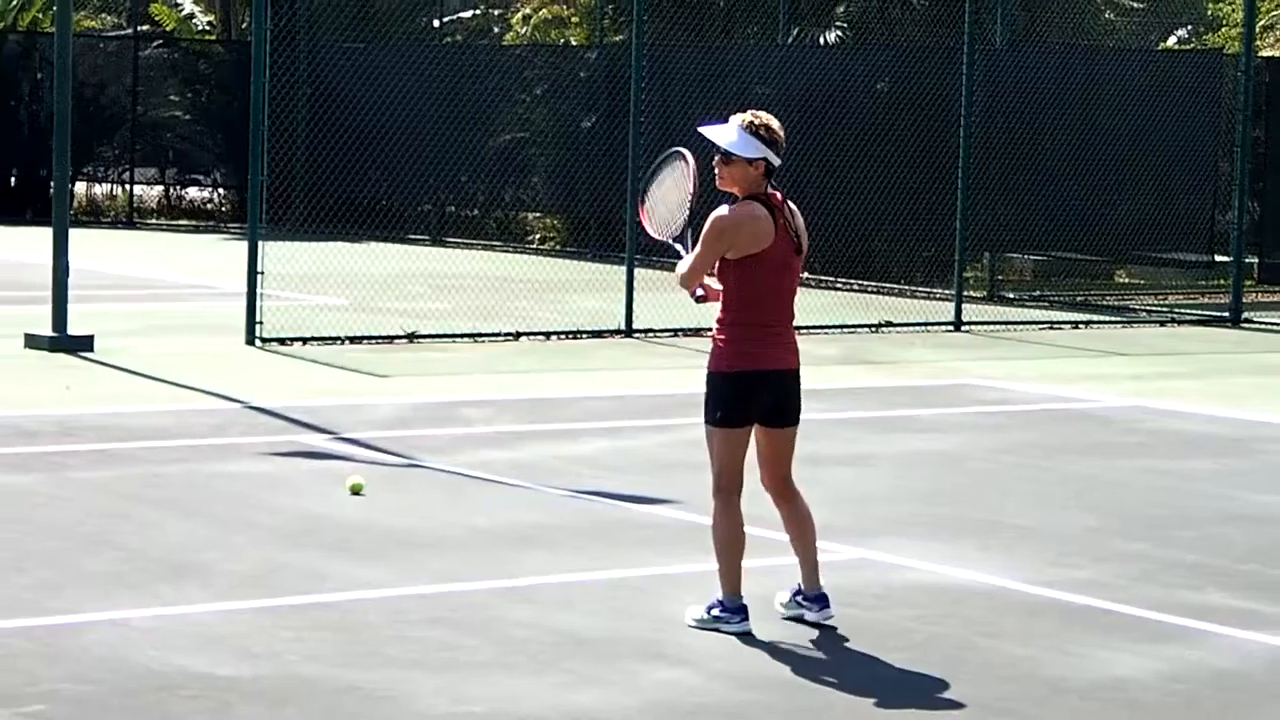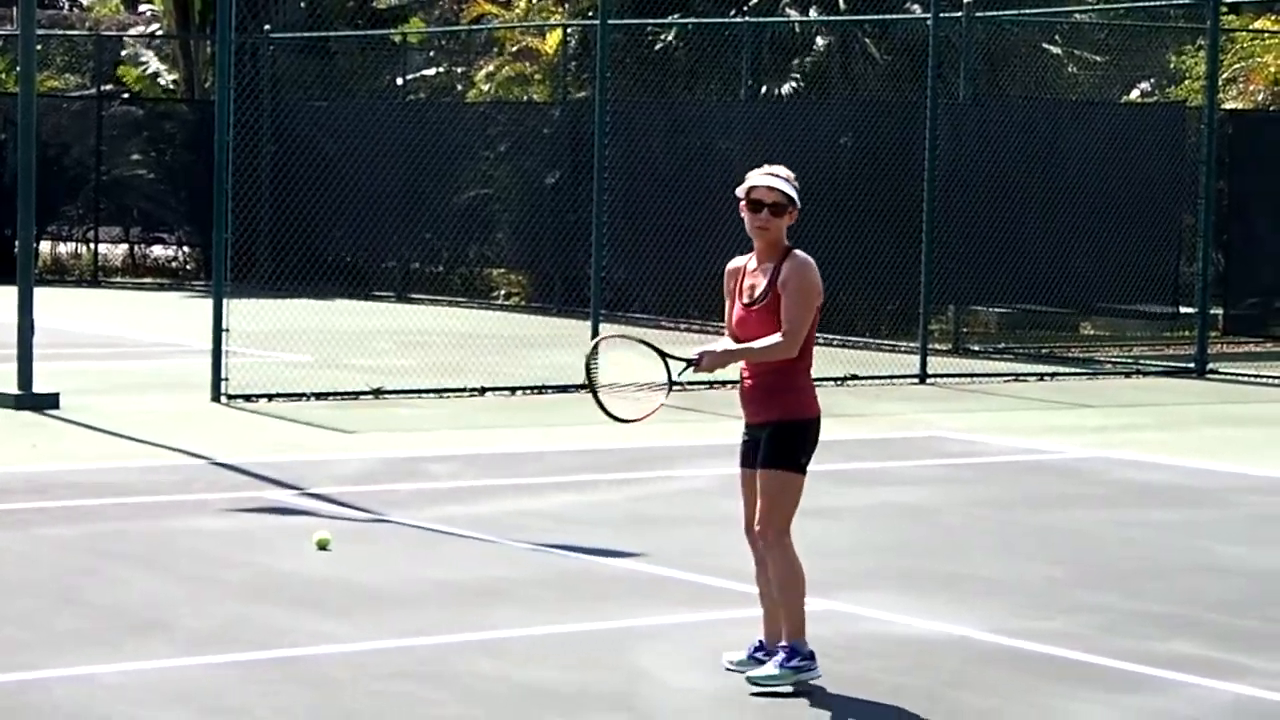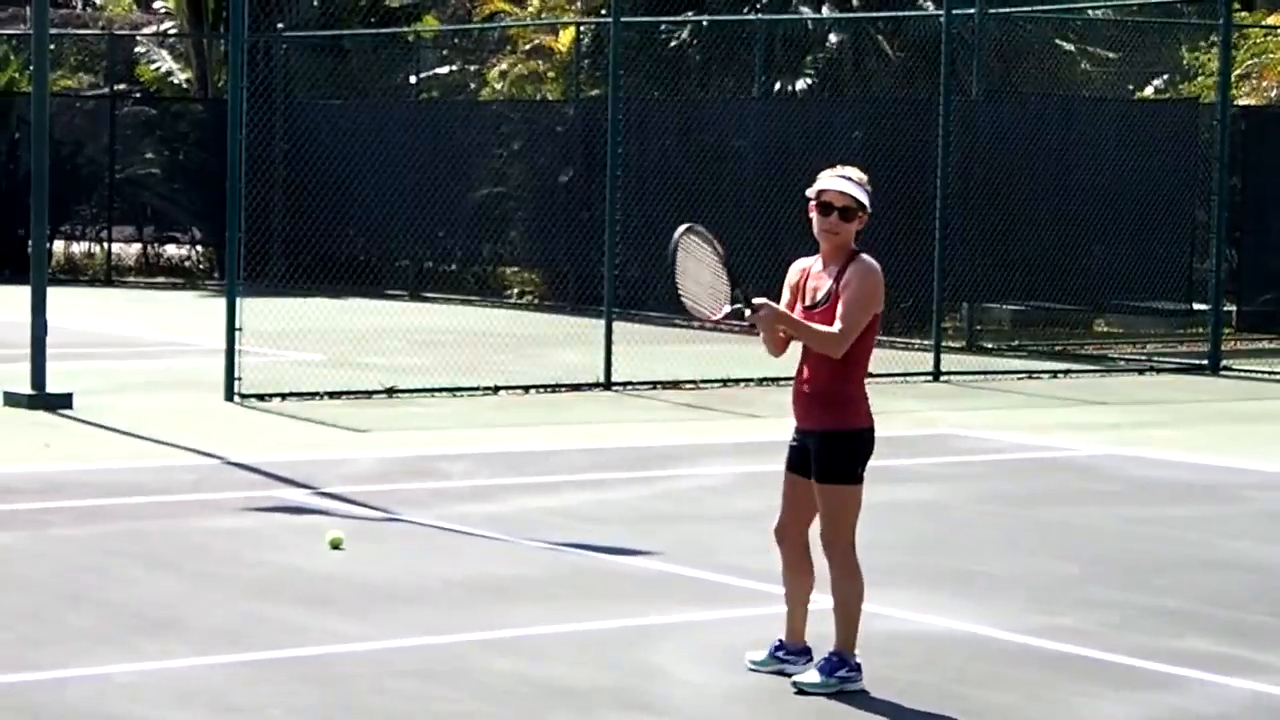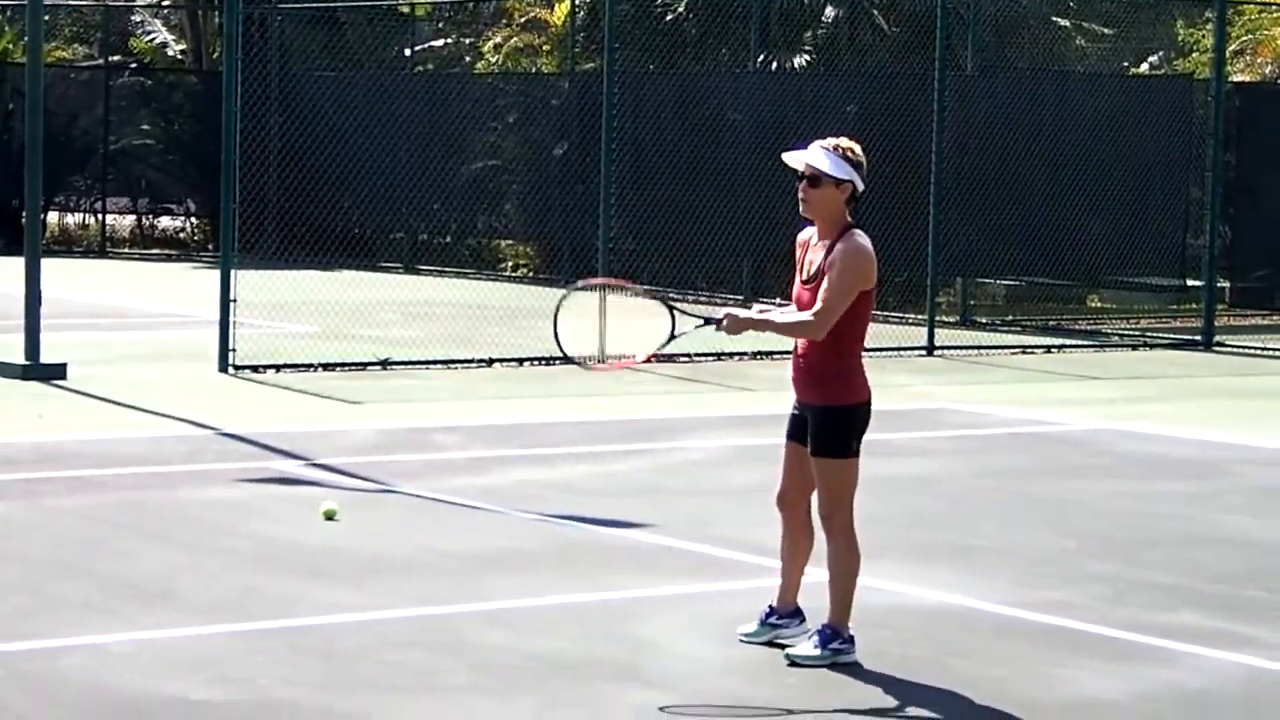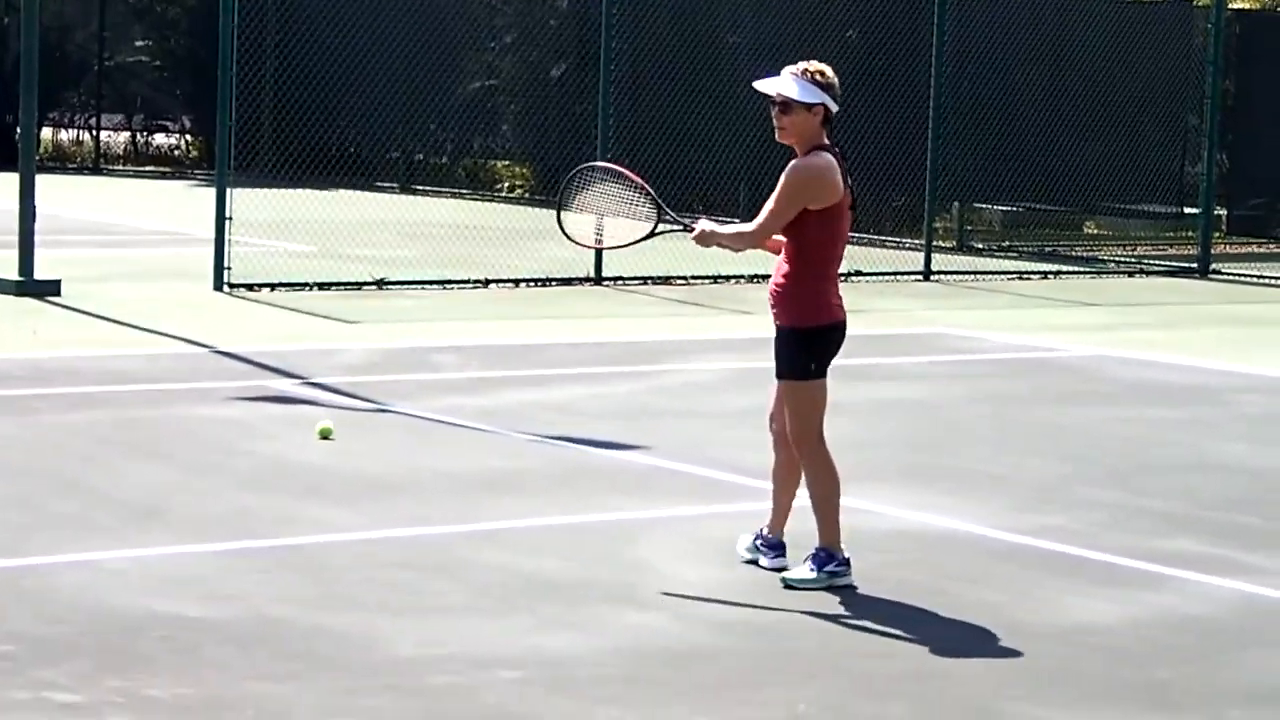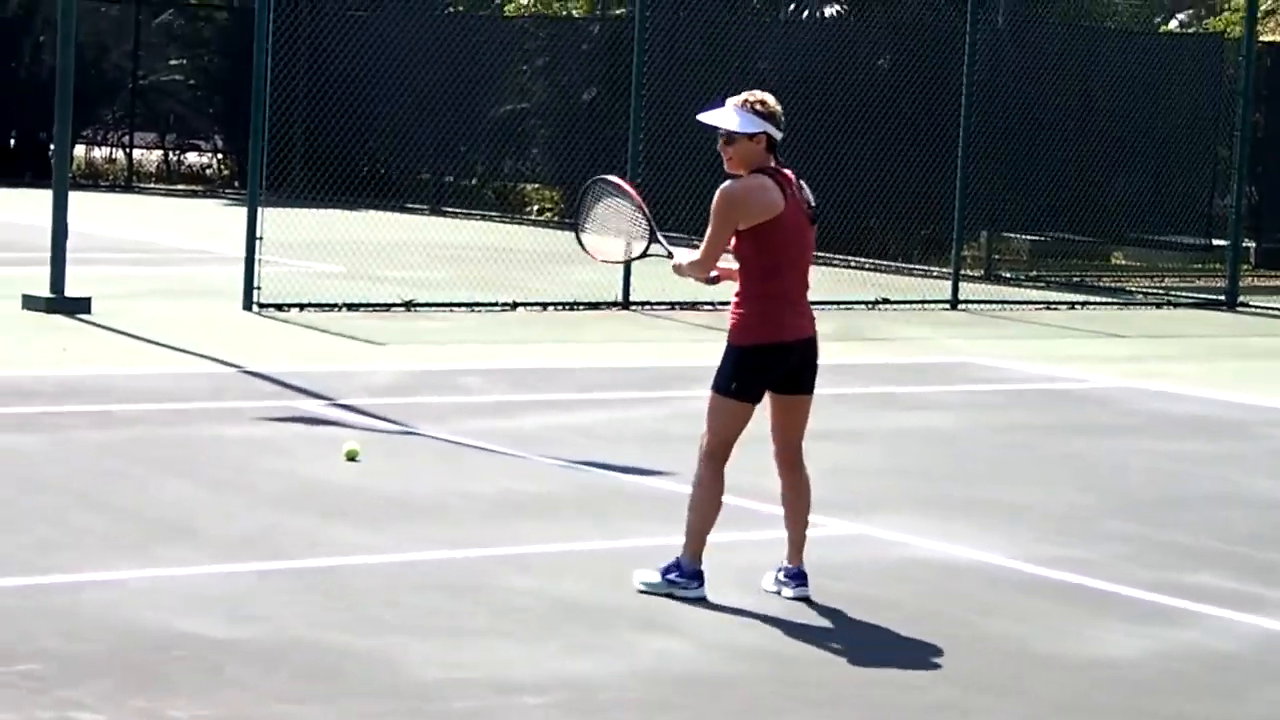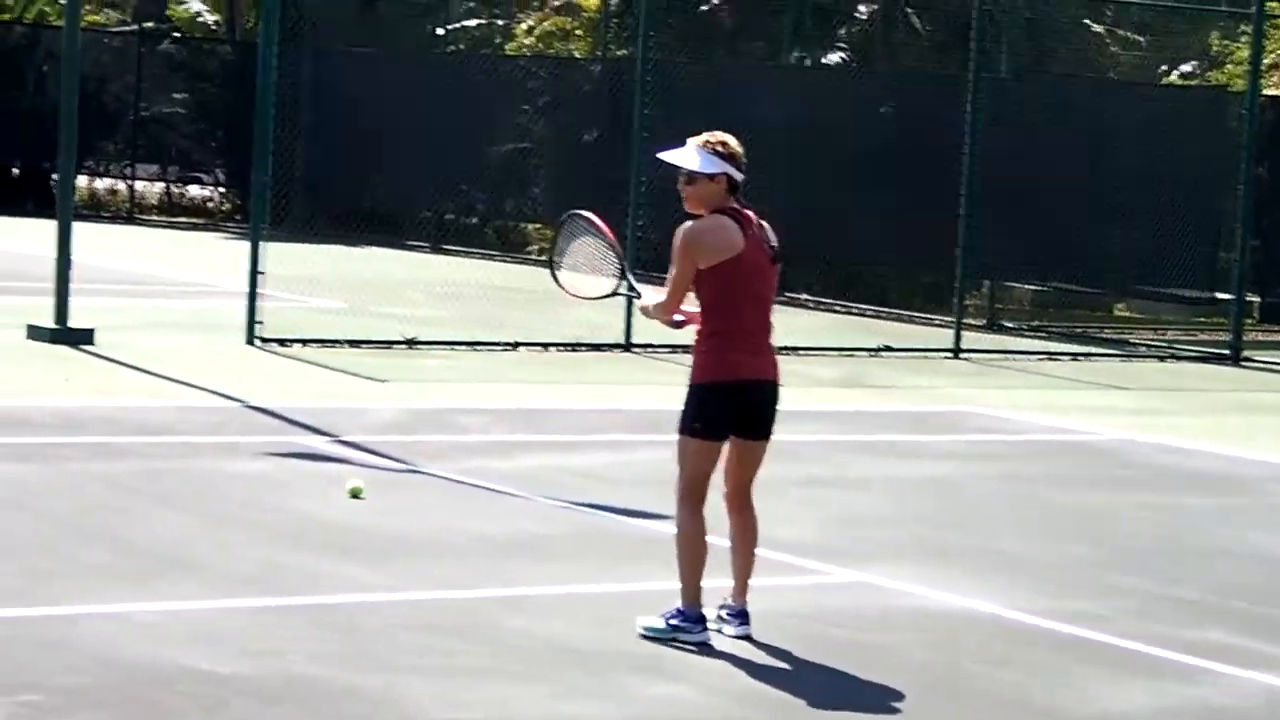
dt=0.7s
person 1, frame 1
left shoulder: (729, 219)
right shoulder: (790, 214)
left elbow: (687, 279)
left wrist: (694, 269)
right wrist: (718, 286)
left hip: (735, 369)
right hip: (783, 368)
left knee: (726, 490)
right knee: (780, 482)
left ankle: (730, 606)
right ankle: (811, 593)
person 1, frame 2
left shoulder: (798, 268)
right shoulder: (736, 270)
left elbow: (789, 343)
left wrist: (729, 354)
right wrist: (718, 352)
left hip: (791, 418)
right hip: (758, 418)
left knee: (772, 534)
right knee: (757, 534)
left ankle: (798, 650)
right ankle: (771, 644)
person 1, frame 3
left shoulder: (863, 272)
right shoulder: (801, 269)
left elbow: (838, 343)
right elbow: (777, 346)
left wrist: (783, 317)
right wrist: (767, 323)
left hip: (843, 427)
right hip: (809, 425)
left knee: (836, 544)
right knee: (788, 533)
left ankle: (844, 662)
right ankle: (793, 646)
person 1, frame 4
left shoulder: (853, 250)
right shoulder: (806, 240)
left elbow: (816, 325)
left wrist: (752, 320)
right wrist: (760, 315)
left hip: (839, 400)
right hip: (809, 396)
left knee: (834, 516)
right knee: (791, 501)
left ankle: (838, 634)
right ankle: (785, 611)
person 1, frame 5
left shoulder: (809, 168)
right shoulder: (816, 166)
left elbow: (758, 233)
left wrist: (714, 233)
right wrist: (734, 237)
left hip: (807, 321)
right hip: (807, 318)
left knee: (805, 440)
right knee: (783, 428)
left ankle: (832, 557)
right ankle: (773, 537)
person 1, frame 6
left shoulder: (737, 193)
right shoulder: (798, 189)
left elbow: (703, 264)
left wrist: (684, 265)
right wrist: (726, 270)
left hip: (755, 341)
right hip: (800, 339)
left knee: (712, 456)
right knee: (790, 456)
left ankle: (688, 569)
right ankle: (793, 569)
person 1, frame 7
left shoulder: (697, 232)
right shoulder: (761, 232)
left elbow: (667, 306)
left wrist: (651, 308)
right wrist: (691, 314)
left hip: (718, 379)
right hip: (762, 379)
left knee: (690, 497)
right knee: (739, 496)
left ankle: (690, 615)
right ankle: (736, 608)
